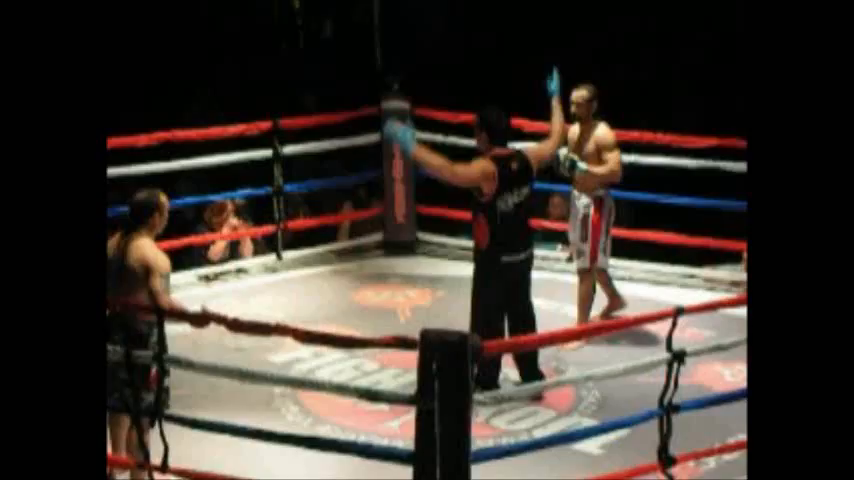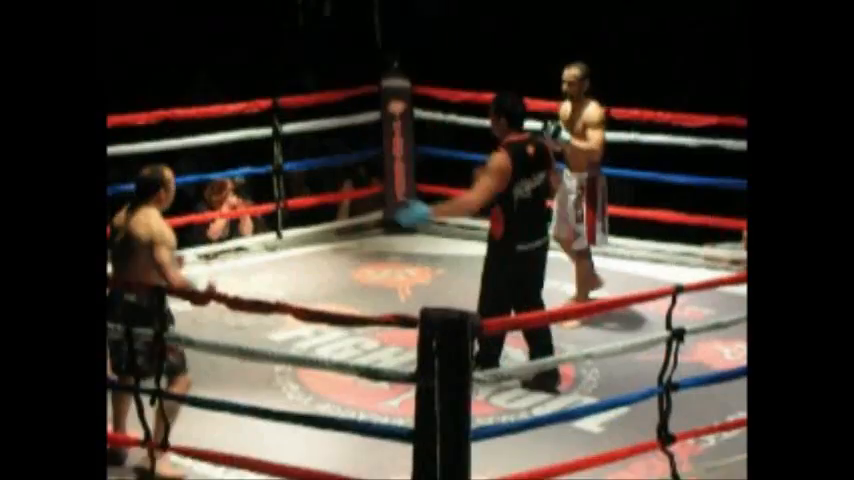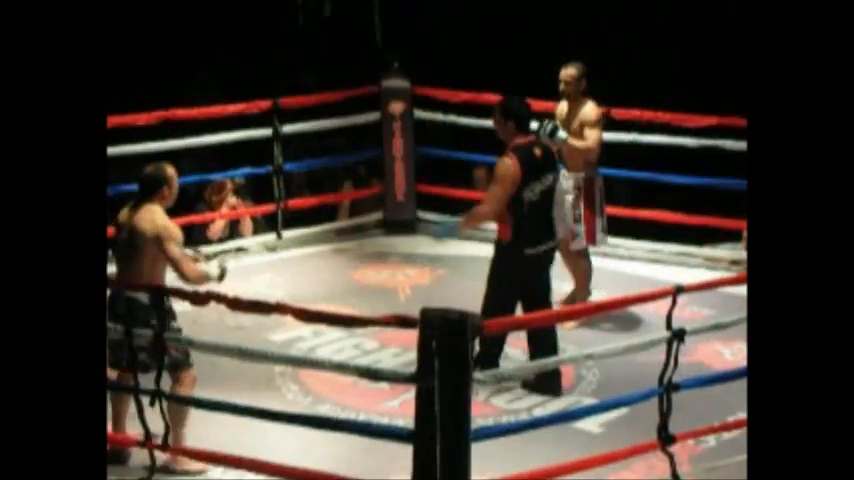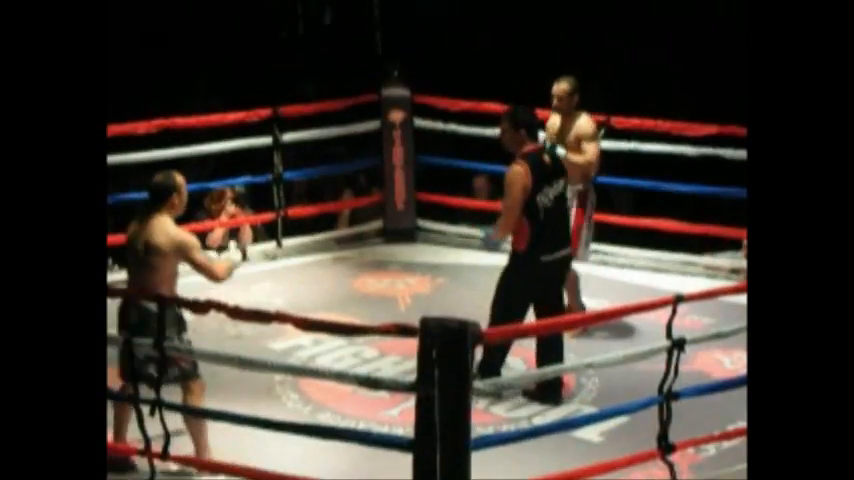
dt=0.1s
person 1, frame 1
left shoulder: (487, 169)
right shoulder: (526, 158)
left elbow: (448, 171)
right elbow: (555, 139)
left wrist: (409, 144)
right wrist: (554, 97)
left hip: (494, 259)
right hip: (523, 254)
left knee: (486, 320)
right knee: (521, 313)
left ankle: (486, 378)
right ankle: (530, 375)
person 1, frame 2
left shoulder: (503, 159)
right shoulder: (542, 148)
left elbow: (472, 201)
right elbow: (549, 187)
left wrist: (428, 212)
left hip: (508, 247)
right hip: (537, 241)
left knee: (495, 308)
right knee: (531, 307)
left ankle: (485, 360)
right ankle: (547, 374)
person 1, frame 3
left shoulder: (509, 162)
right shoulder: (547, 153)
left elbow: (489, 210)
left wrist: (455, 226)
left hip: (516, 250)
right hip: (546, 244)
left knee: (497, 310)
right knee: (539, 311)
left ankle: (487, 362)
right ankle: (549, 378)
person 1, frame 4
left shoulder: (519, 170)
right shoulder: (554, 161)
left elbow: (508, 221)
left wrist: (492, 236)
left hip: (530, 259)
right hip: (559, 253)
left knee: (503, 318)
right knee: (551, 321)
left ankle: (487, 374)
right ankle: (548, 387)
person 2, frame 1
left shoulder: (114, 244)
right shoulder: (153, 256)
right elbow: (166, 304)
left hip: (112, 330)
right hip: (139, 336)
left knee: (121, 402)
right knee: (146, 414)
person 2, frame 2
left shoulder: (120, 218)
right shoulder: (158, 228)
right elbow: (173, 280)
right wrist: (202, 289)
left hip: (118, 302)
right hip: (144, 308)
left knee: (126, 376)
right knee: (179, 379)
person 2, frame 3
left shoulder: (126, 215)
right shoulder: (162, 225)
right elbow: (188, 274)
left wrist: (179, 253)
right wrist: (214, 272)
left hip: (120, 300)
right hip: (148, 305)
left knee: (127, 373)
right knee: (184, 375)
right ankle: (178, 455)
person 2, frame 4
left shoulder: (137, 226)
right shoulder: (178, 237)
right elbow: (216, 272)
left wrist: (194, 257)
left hip: (131, 310)
right hip: (160, 315)
left knee: (131, 381)
right knee: (193, 385)
left ankle: (119, 447)
right ankle: (203, 459)
person 3, frame 1
left shoulder: (604, 134)
right shoulder: (573, 130)
left elbow: (616, 172)
left wrist: (581, 168)
right wrist: (564, 163)
left hip: (596, 202)
right hip: (578, 199)
left knee: (586, 266)
right knee: (585, 258)
left ankle: (582, 327)
right ankle: (614, 299)
person 3, frame 2
left shoulder: (593, 113)
right shoulder: (565, 107)
left elbow: (595, 151)
left wrist: (565, 137)
right wrist: (551, 138)
left hip: (587, 182)
right hip: (568, 177)
left knee: (580, 245)
right knee: (562, 237)
left ankle: (581, 304)
right ankle: (591, 278)
person 3, frame 3
left shoulder: (590, 113)
right shoulder: (562, 106)
left elbow: (592, 150)
left wrist: (560, 137)
right wrist: (546, 135)
left hip: (584, 182)
right hip: (564, 177)
left knee: (577, 246)
right knee: (560, 239)
left ankle: (582, 304)
right ankle: (580, 289)
person 3, frame 4
left shoulder: (584, 126)
right shoulder: (553, 120)
left elbow: (592, 164)
left wrist: (560, 152)
left hip: (578, 194)
left ankle: (576, 309)
right ankle: (574, 305)
